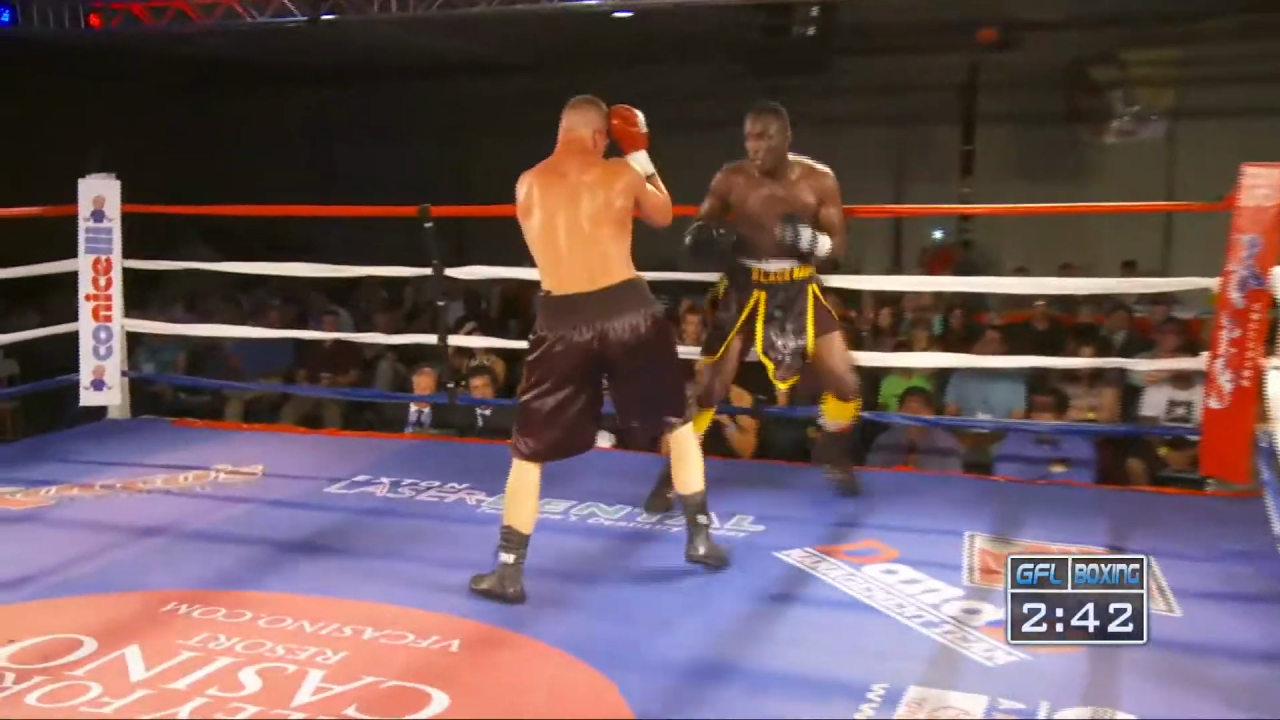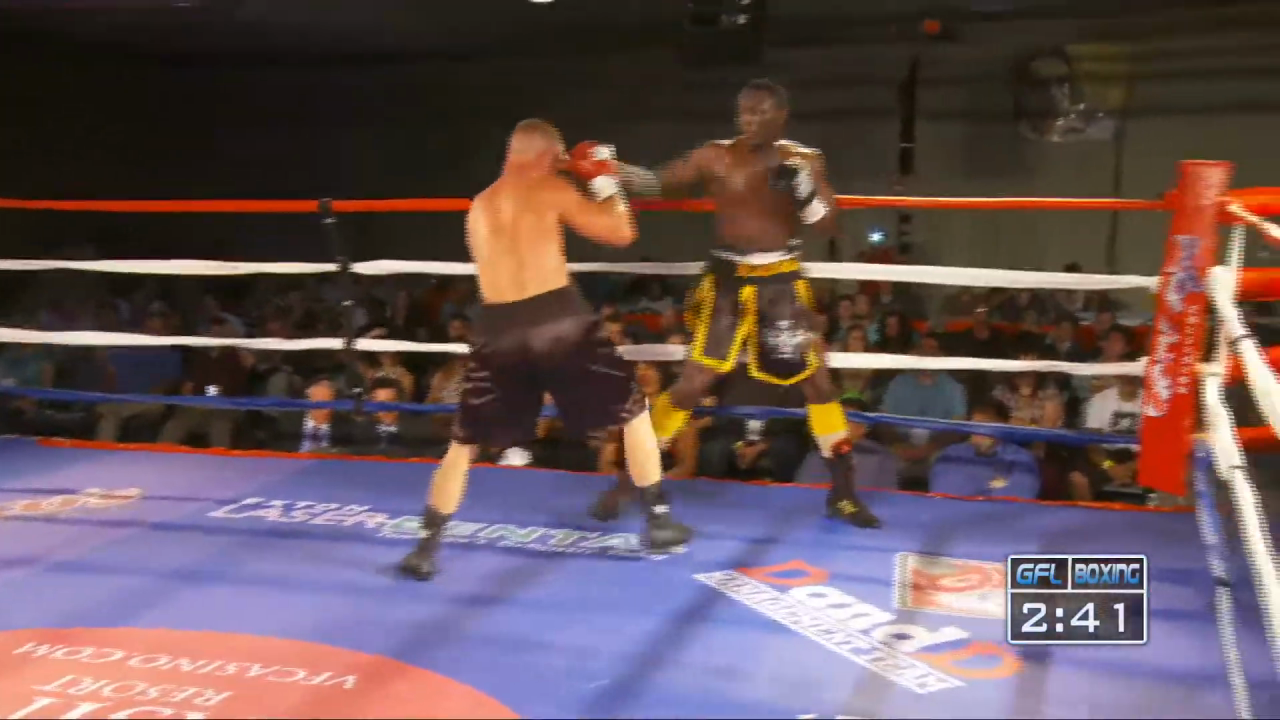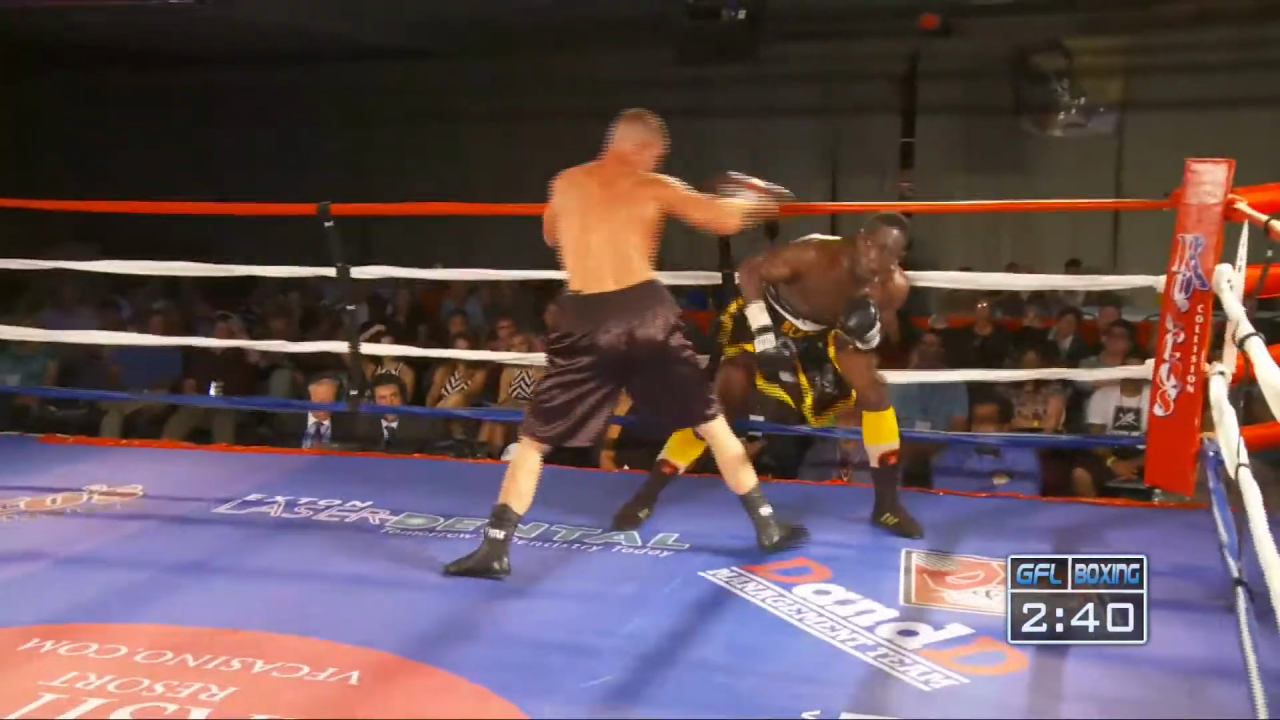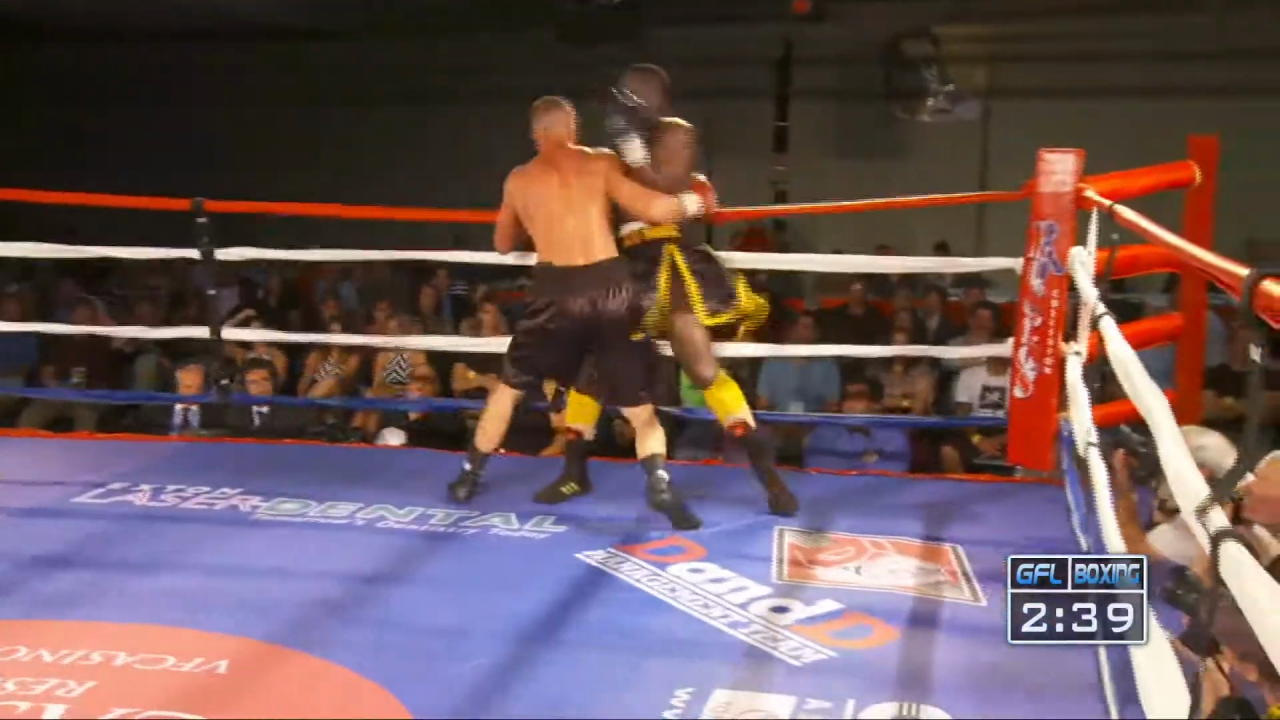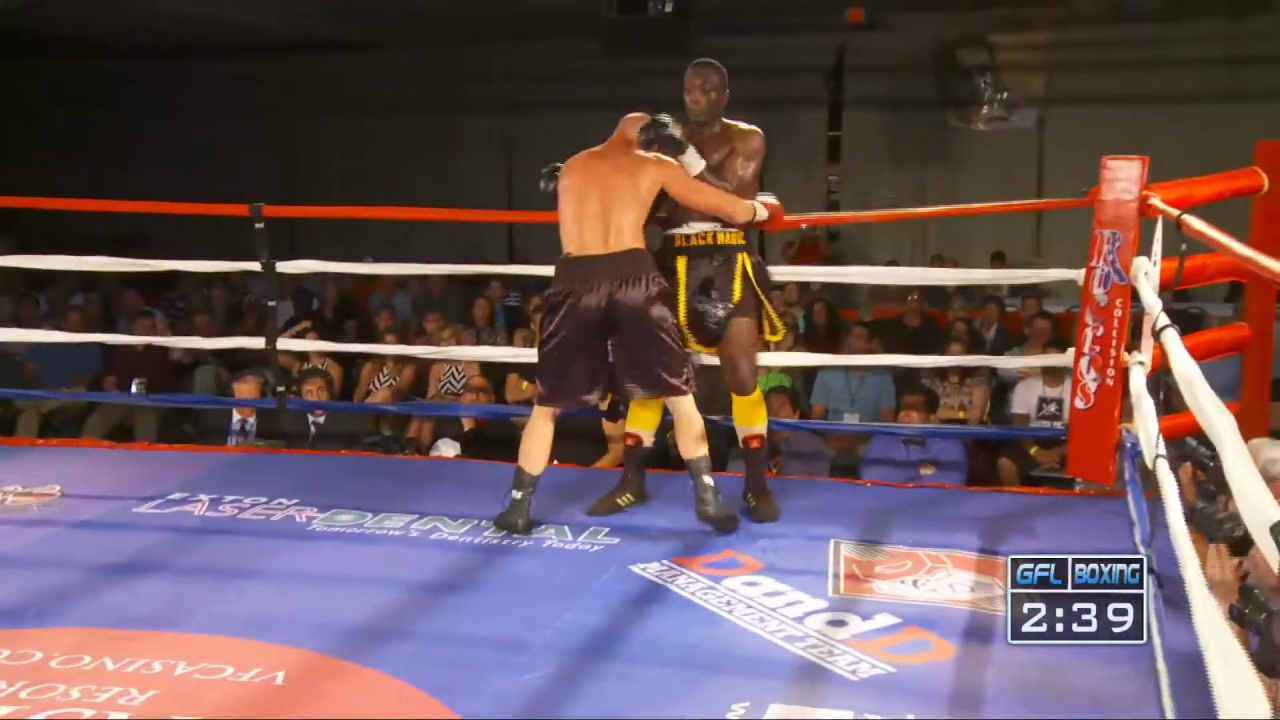
dt=0.7s
person 1, frame 1
left shoulder: (527, 184)
right shoulder: (621, 174)
right elbow: (662, 216)
right wrist: (639, 152)
left hip: (562, 321)
right hip: (627, 311)
left knee: (528, 451)
right knee: (676, 422)
left ankle: (508, 572)
right ankle: (699, 535)
person 1, frame 2
left shoulder: (478, 208)
right shoulder: (551, 192)
right elbow: (621, 234)
right wrist: (603, 180)
left hip: (499, 331)
right hip: (559, 320)
left knee: (464, 443)
right knee: (633, 411)
left ankle: (424, 551)
right ankle: (660, 520)
person 1, frame 3
left shoulder: (565, 183)
right shoulder: (654, 187)
left elbow: (552, 237)
right elbow: (728, 220)
right wrist: (754, 197)
left hip: (587, 323)
right hip: (647, 313)
left knee: (535, 438)
right knee: (712, 421)
left ankle: (495, 549)
right ankle: (767, 525)
person 1, frame 4
left shoulder: (518, 180)
right shoulder: (597, 162)
left elbow: (503, 244)
right elbow: (656, 208)
right wrist: (694, 202)
left hip: (557, 291)
right hip: (611, 287)
left knee: (509, 386)
right knee: (639, 404)
left ankle: (467, 478)
right ankle: (661, 487)
person 1, frame 5
left shoulder: (571, 167)
right shoulder: (656, 165)
right elbow: (729, 208)
right wrist: (763, 209)
left hip: (575, 282)
right hip: (633, 278)
left knee: (547, 402)
right knee: (678, 394)
left ankle: (518, 508)
right ankle: (708, 498)
person 2, frame 1
left shoulder: (819, 179)
right shoulder: (730, 178)
left elbow: (838, 242)
right elbow: (702, 222)
left wrist: (814, 243)
right wrist: (699, 235)
left hip: (798, 289)
right hip: (745, 287)
left knee: (845, 384)
right knee: (712, 386)
left ankle: (835, 456)
right ankle: (673, 475)
person 2, frame 2
left shoulder: (806, 160)
right shoulder: (714, 156)
left elbow: (831, 228)
right elbow: (663, 183)
left wrist: (807, 195)
right wrist: (631, 177)
left hip: (782, 283)
right hip: (729, 281)
left knee: (818, 384)
right knee: (692, 385)
left ankle: (842, 491)
person 2, frame 3
left shoulder: (894, 286)
right shoulder: (813, 254)
left elbow: (876, 340)
right elbow: (751, 271)
left wrist: (869, 328)
right wrist: (764, 333)
left hip: (822, 336)
right hip: (776, 329)
left knee: (874, 391)
left ankle: (888, 504)
right ankle: (647, 495)
person 2, frame 4
left shoulder: (675, 132)
right shoulder: (626, 144)
left elbow: (663, 189)
left wrist: (629, 138)
left hip: (667, 259)
right hip: (622, 261)
left knee: (703, 368)
right knee: (590, 363)
left ankle: (764, 466)
right ankle: (575, 470)
person 2, frame 5
left shoulder: (747, 138)
right shoulder: (668, 142)
left elbow: (733, 196)
left wrist: (686, 155)
left hip: (727, 263)
right hip: (674, 262)
left knee: (741, 376)
left ankle: (757, 485)
right ankle: (632, 481)
